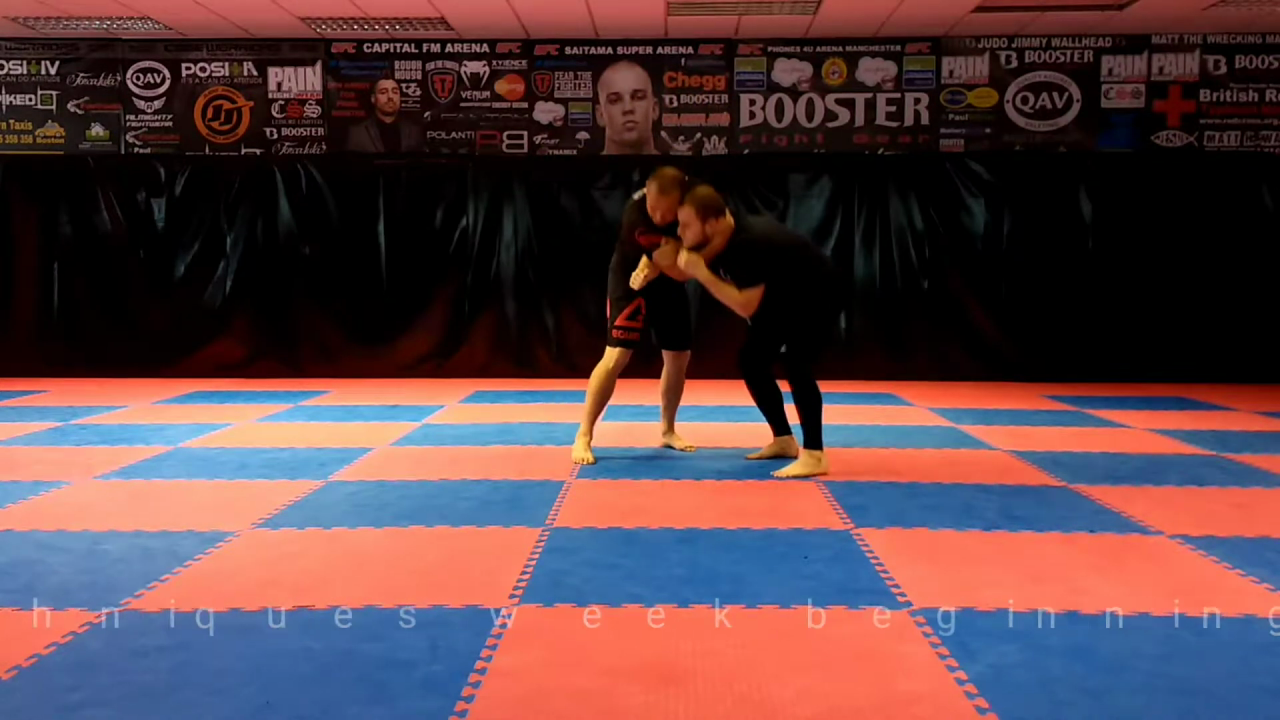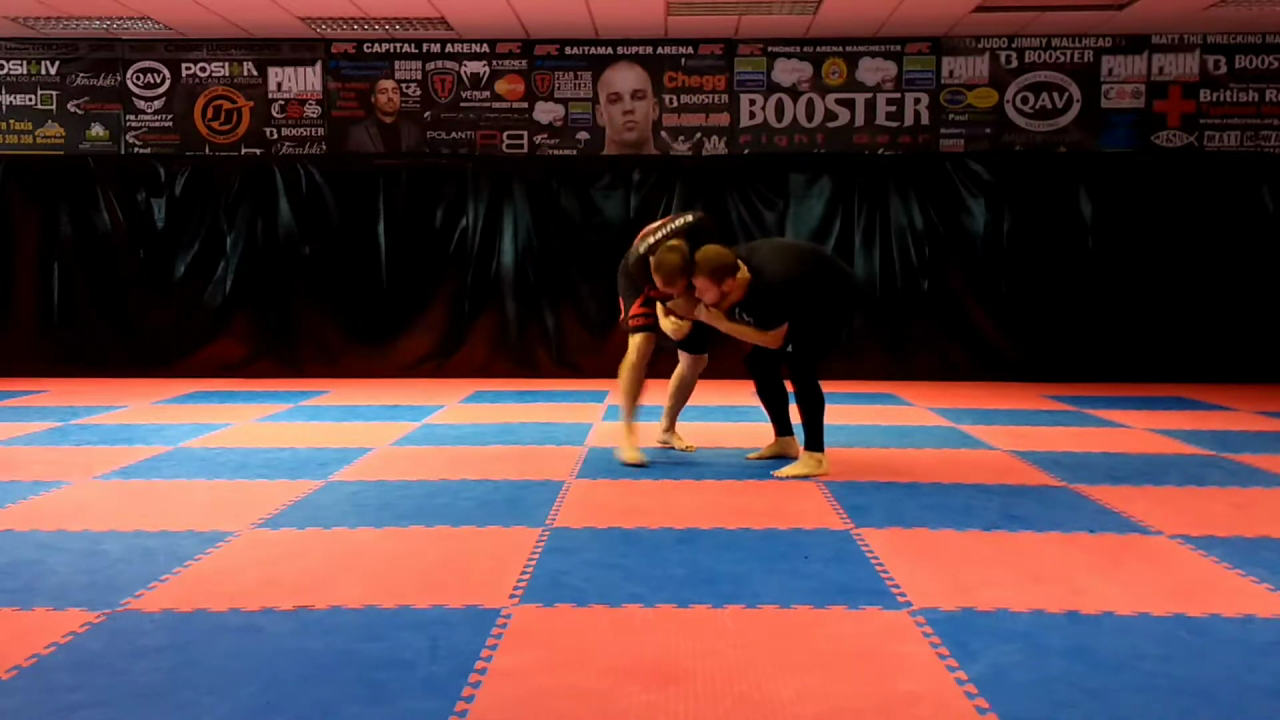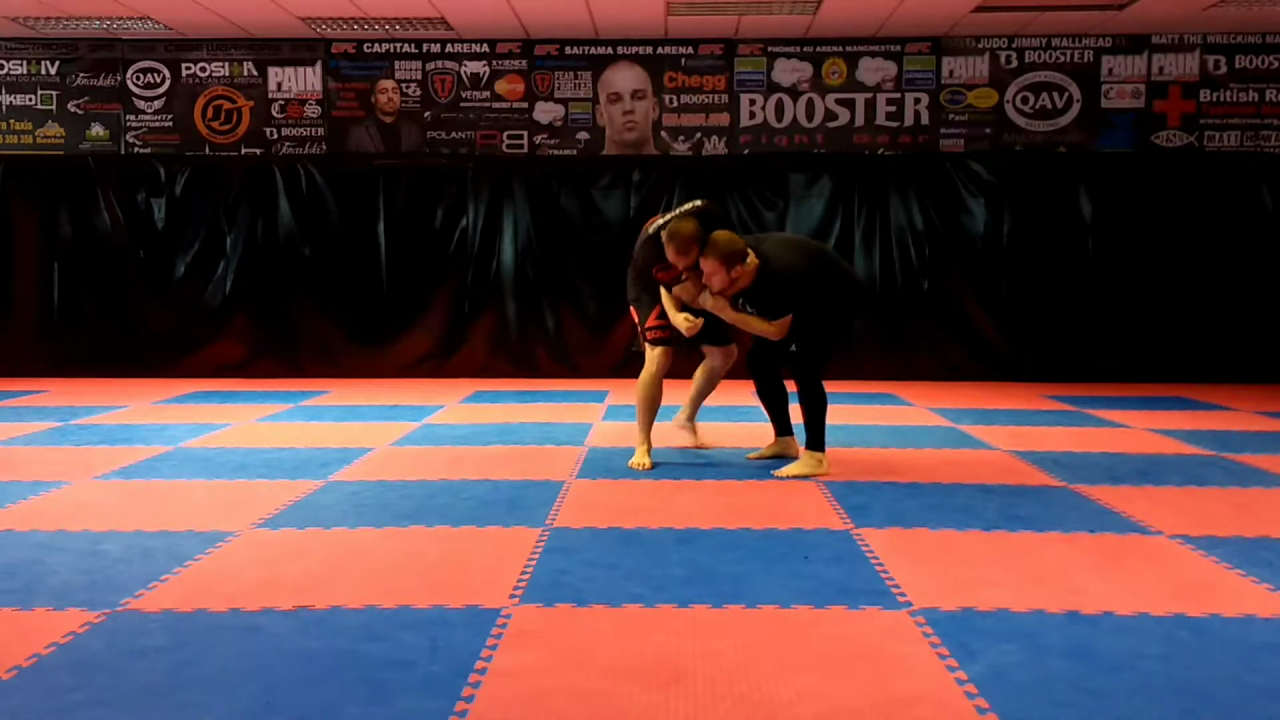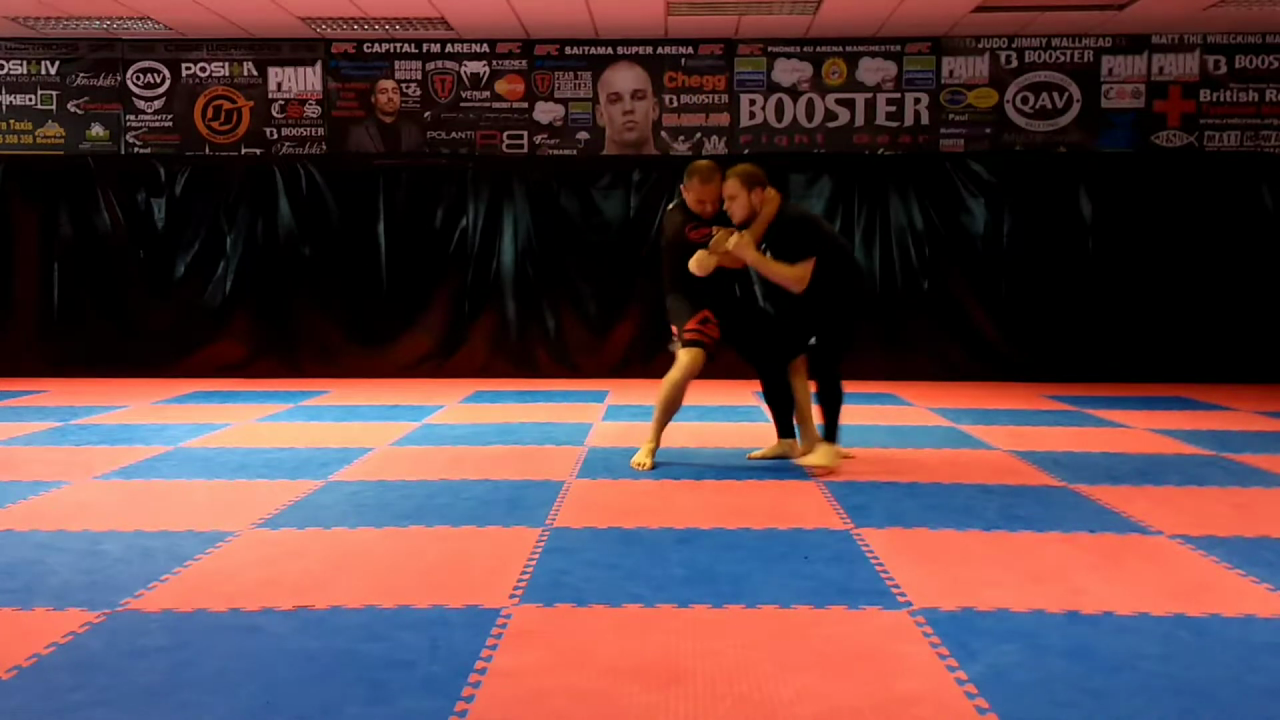
dt=0.4s
person 1, frame 1
right shoulder: (635, 217)
right elbow: (678, 271)
left hip: (667, 282)
right hip: (629, 277)
left knee: (679, 356)
right knee: (617, 357)
left ankle: (668, 430)
right ankle: (584, 437)
person 1, frame 2
left shoulder: (698, 229)
right shoulder: (637, 266)
right elbow: (690, 310)
left hip: (687, 291)
right hip: (639, 284)
left knee: (695, 360)
right knee: (641, 345)
left ankle: (668, 429)
right ankle: (629, 433)
person 1, frame 3
right shoulder: (648, 249)
right elbow: (695, 297)
left hip: (690, 289)
right hip: (650, 289)
left knee: (725, 355)
right knee: (658, 359)
left ankle: (687, 416)
right ankle: (643, 445)
person 1, frame 4
left shoulder: (723, 200)
right shoulder: (679, 222)
right elbow: (735, 258)
right wrist: (766, 217)
left hip: (728, 291)
right hip: (691, 297)
right knee: (689, 363)
right ankle: (650, 444)
person 2, frame 1
left shoulder: (752, 244)
right shoulder: (718, 239)
left elbow: (746, 307)
left wrist: (701, 274)
left hip: (815, 298)
right hip: (783, 298)
left knee: (796, 366)
right knee: (751, 361)
left ankle: (814, 454)
right ankle: (784, 439)
person 2, frame 2
left shoulder: (770, 289)
right shoulder: (728, 264)
left elbow: (774, 340)
left wrist: (721, 324)
left hip: (831, 295)
right hip: (801, 295)
left knee: (799, 363)
right knee: (759, 361)
left ankle: (815, 456)
right ankle: (785, 440)
person 2, frame 3
left shoulder: (777, 278)
right shoulder: (739, 254)
left elbow: (777, 331)
left wrist: (726, 312)
left hip: (832, 296)
right hip: (801, 300)
left knee: (803, 364)
right knee: (759, 360)
left ankle: (815, 457)
right ankle: (785, 441)
person 2, frame 4
left shoulder: (795, 224)
right shoulder: (750, 225)
left elbow: (797, 281)
left wrist: (748, 256)
left hip: (835, 297)
right hip: (797, 304)
left knee: (819, 362)
right knee: (772, 361)
left ankle: (828, 446)
right ankle: (787, 441)
